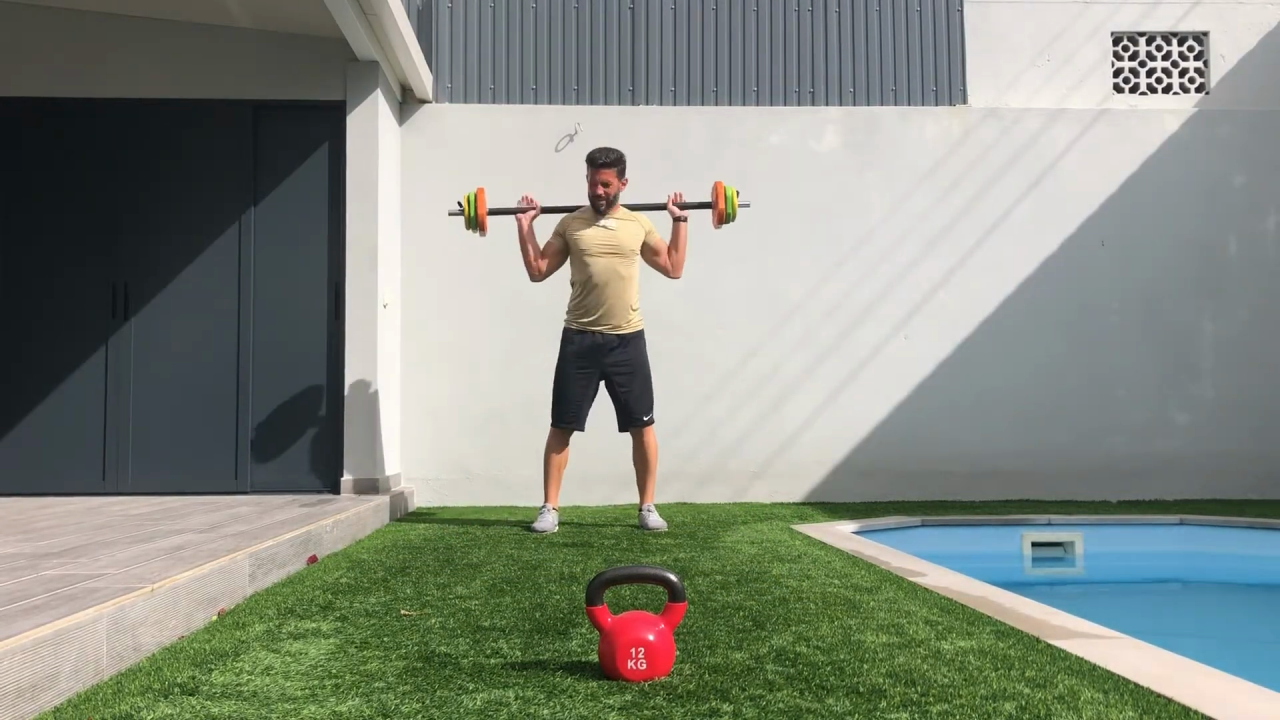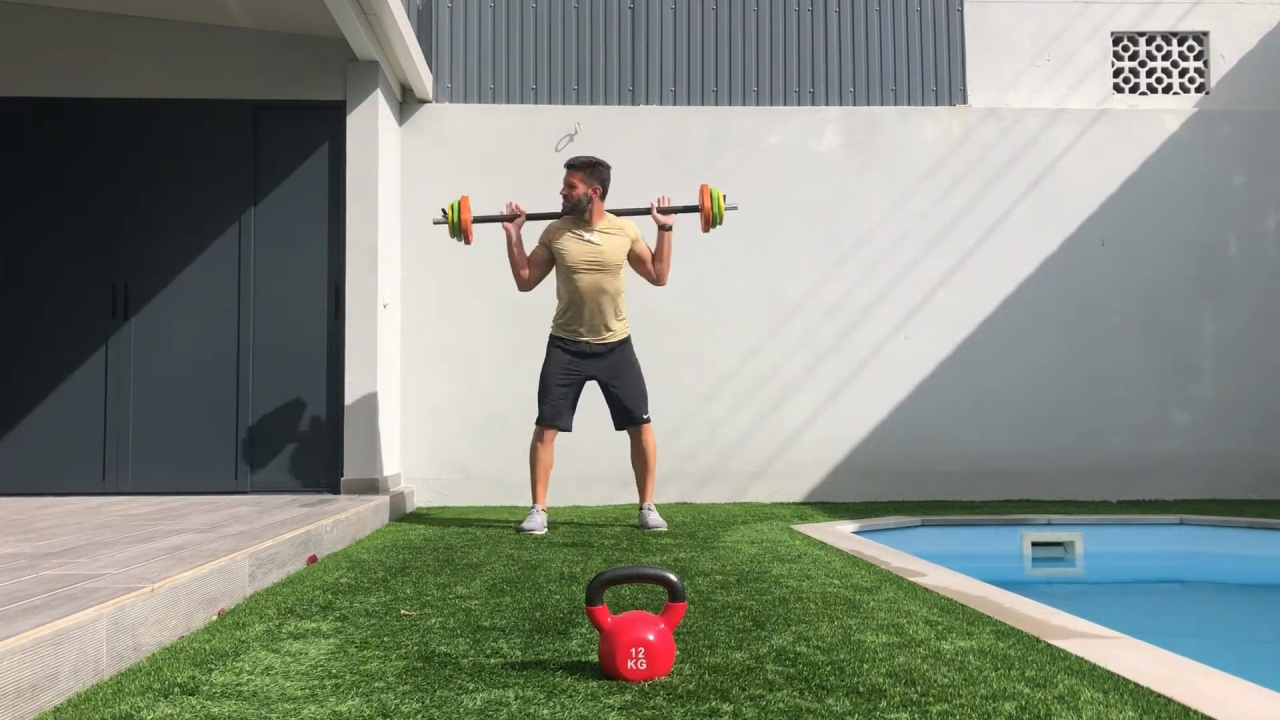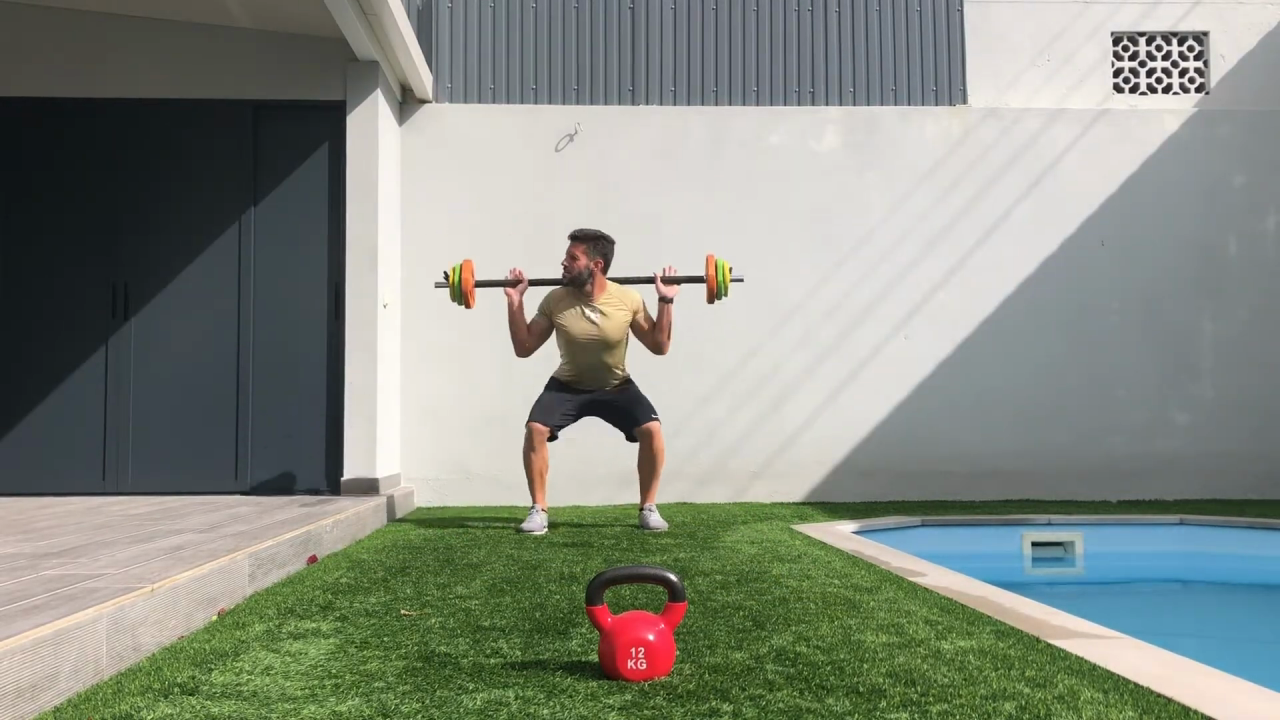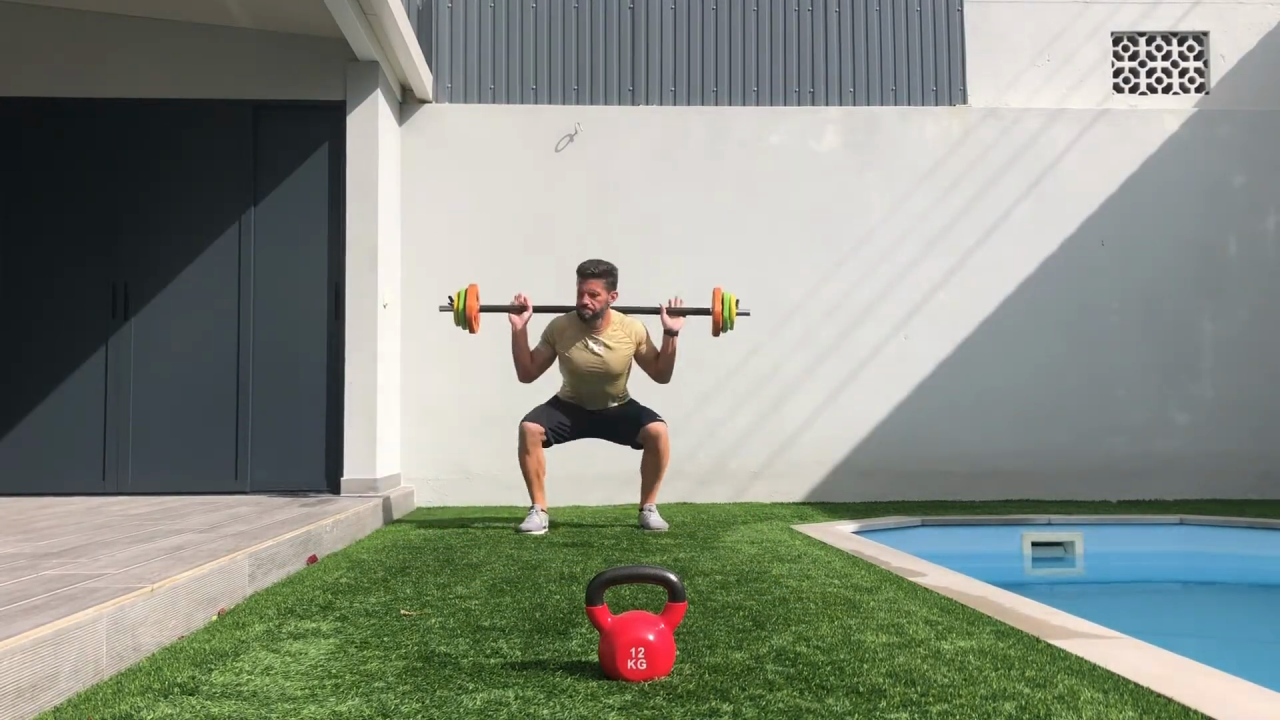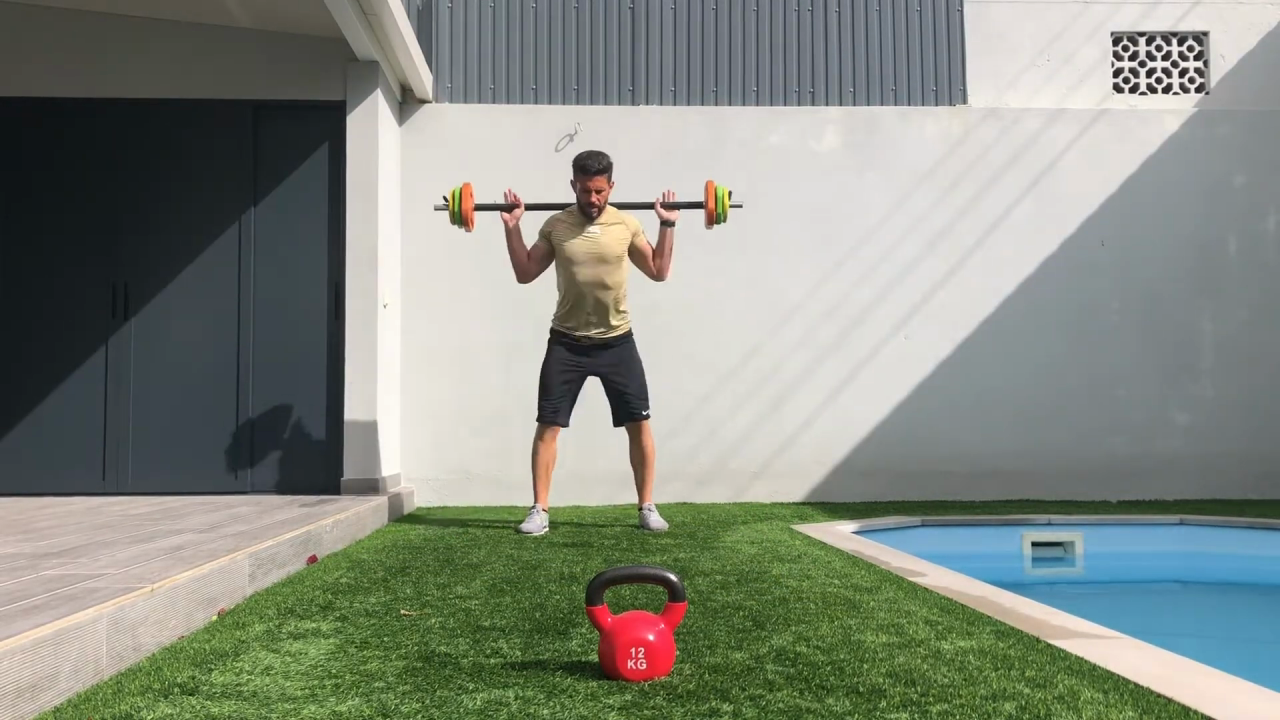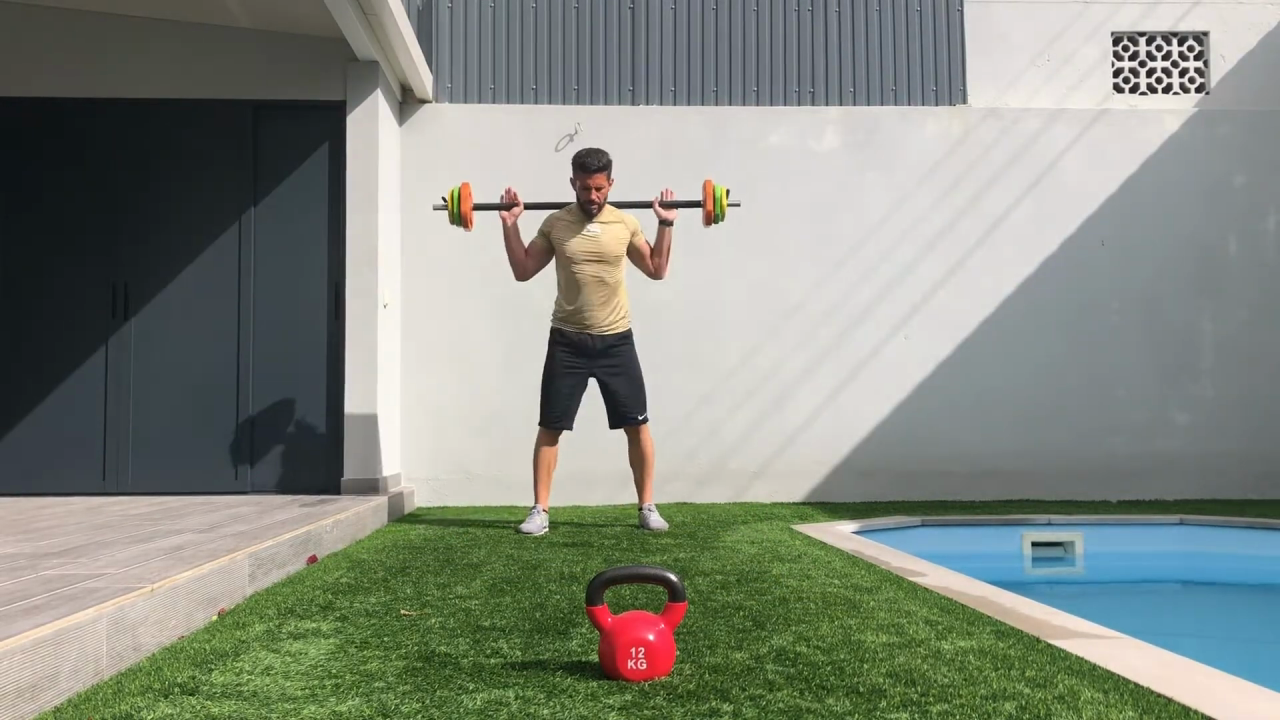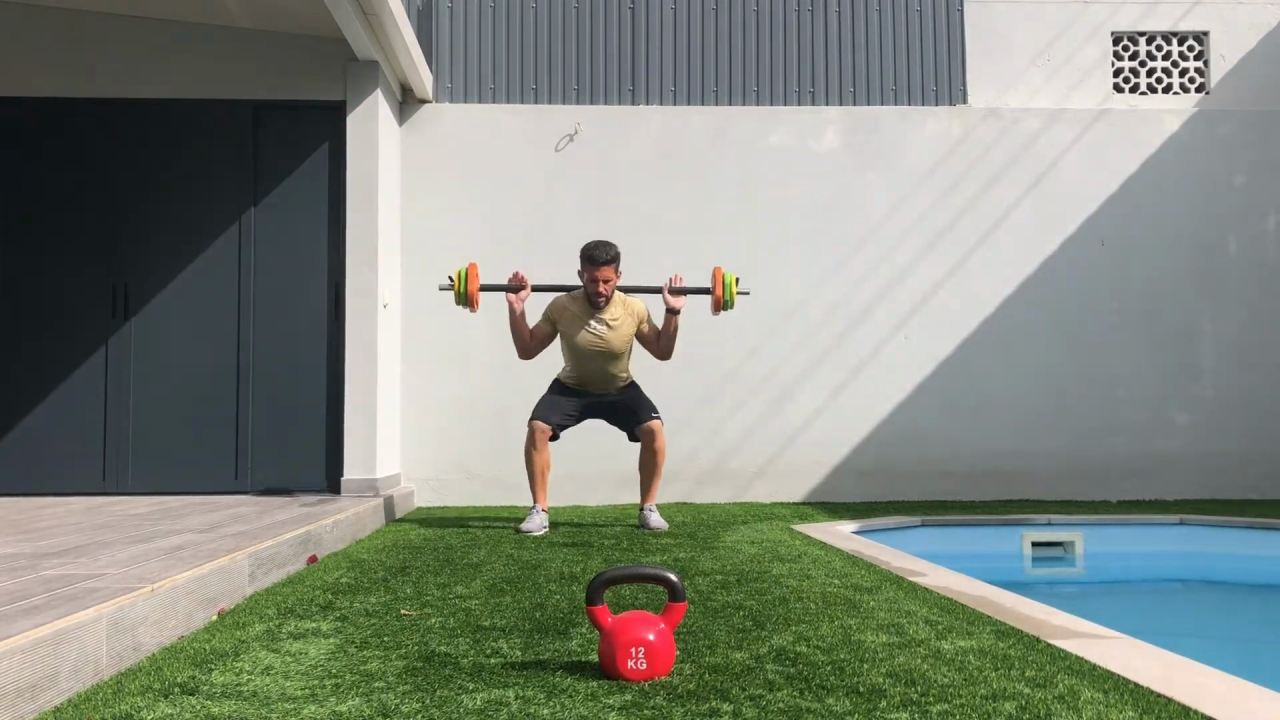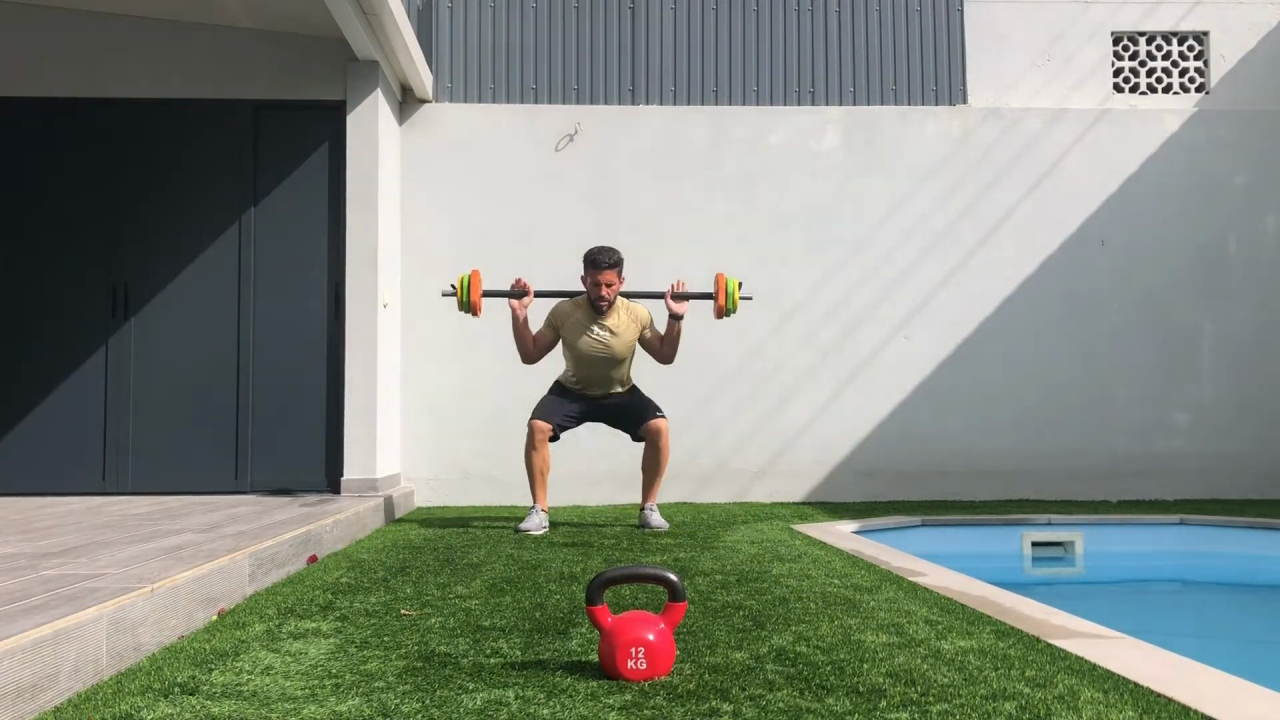
dt=0.2s
person 1, frame 1
left shoulder: (640, 224)
right shoulder: (570, 224)
left elbow: (674, 268)
right elbow: (537, 271)
left wrist: (679, 220)
right wrist: (525, 224)
left hip: (627, 339)
right hip: (579, 339)
left knee: (642, 426)
right knee: (561, 427)
left ankle: (647, 507)
right ankle: (549, 508)
person 1, frame 2
left shoulder: (625, 231)
right shoulder: (554, 232)
left elbow: (659, 276)
right elbow: (525, 281)
left wrist: (664, 228)
right wrist: (513, 234)
left hip: (614, 346)
right hip: (566, 346)
left knee: (641, 425)
right knee: (547, 427)
left ankle: (648, 507)
right ankle: (538, 509)
person 1, frame 3
left shoulder: (628, 300)
right shoulder: (555, 302)
left elbow: (659, 346)
right elbow: (523, 348)
left wrist: (666, 303)
right wrist: (515, 302)
left hip: (616, 387)
right hip: (569, 386)
left knee: (652, 429)
right knee: (536, 428)
left ankle: (648, 507)
right ankle: (539, 509)
person 1, frame 4
left shoulder: (632, 330)
right shoulder: (559, 329)
left elbow: (661, 375)
right elbow: (526, 374)
left wrist: (670, 335)
right wrist: (519, 330)
left hip: (617, 409)
right hip: (570, 407)
left knee: (658, 432)
right knee: (529, 429)
left ankle: (648, 508)
right ankle: (538, 510)
person 1, frame 5
left shoulder: (626, 224)
right shoulder: (556, 226)
left elbow: (657, 271)
right elbow: (525, 274)
left wrist: (666, 225)
right wrist: (511, 227)
left hip: (617, 342)
right hip: (567, 341)
left knee: (638, 422)
right knee: (548, 424)
left ankle: (647, 506)
right ankle: (539, 510)
person 1, frame 6
left shoulder: (626, 223)
right shoulder: (555, 223)
left elbow: (657, 270)
right elbow: (523, 271)
left wrist: (665, 224)
right wrist: (510, 225)
left hip: (616, 340)
right hip: (567, 340)
left knee: (637, 425)
right knee: (550, 428)
left ankle: (647, 507)
right ankle: (540, 510)
person 1, frame 7
left shoulder: (633, 310)
right shoulder: (561, 308)
left elbow: (662, 352)
right elbow: (527, 350)
left wrist: (673, 314)
right wrist: (517, 310)
left hip: (620, 389)
right hip: (571, 388)
left knee: (654, 429)
right knee: (537, 428)
left ankle: (648, 508)
right ankle: (540, 509)
person 1, frame 8
left shoulder: (636, 315)
right shoulder: (564, 313)
left elbow: (665, 356)
right elbow: (530, 355)
left wrist: (674, 319)
right wrist: (520, 316)
left hip: (621, 394)
right hip: (572, 392)
left knee: (659, 428)
right knee: (537, 428)
left ankle: (649, 508)
right ankle: (539, 511)
